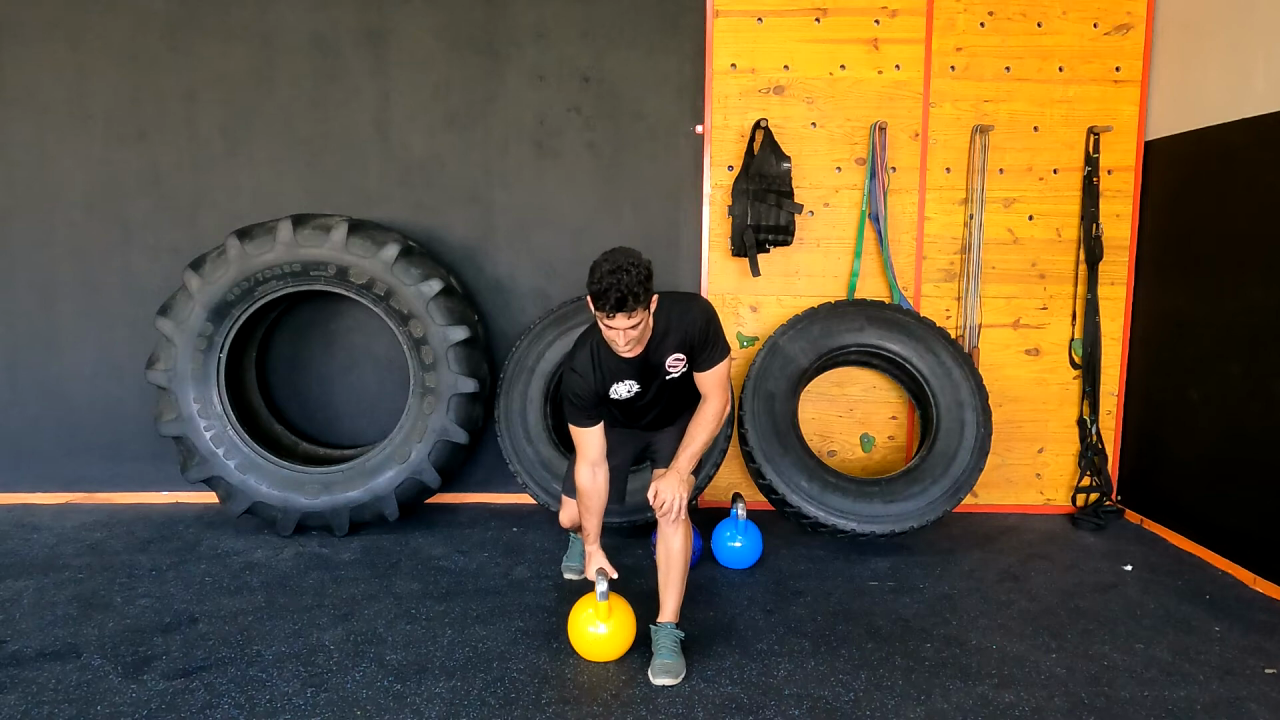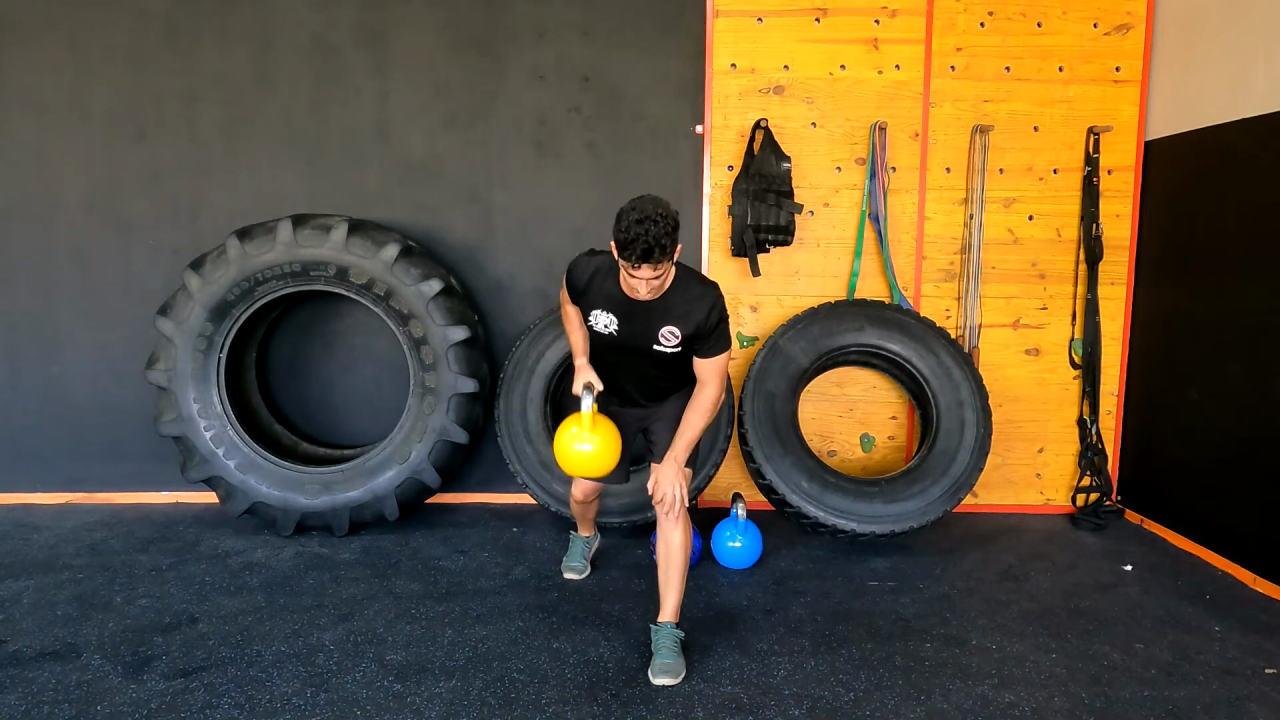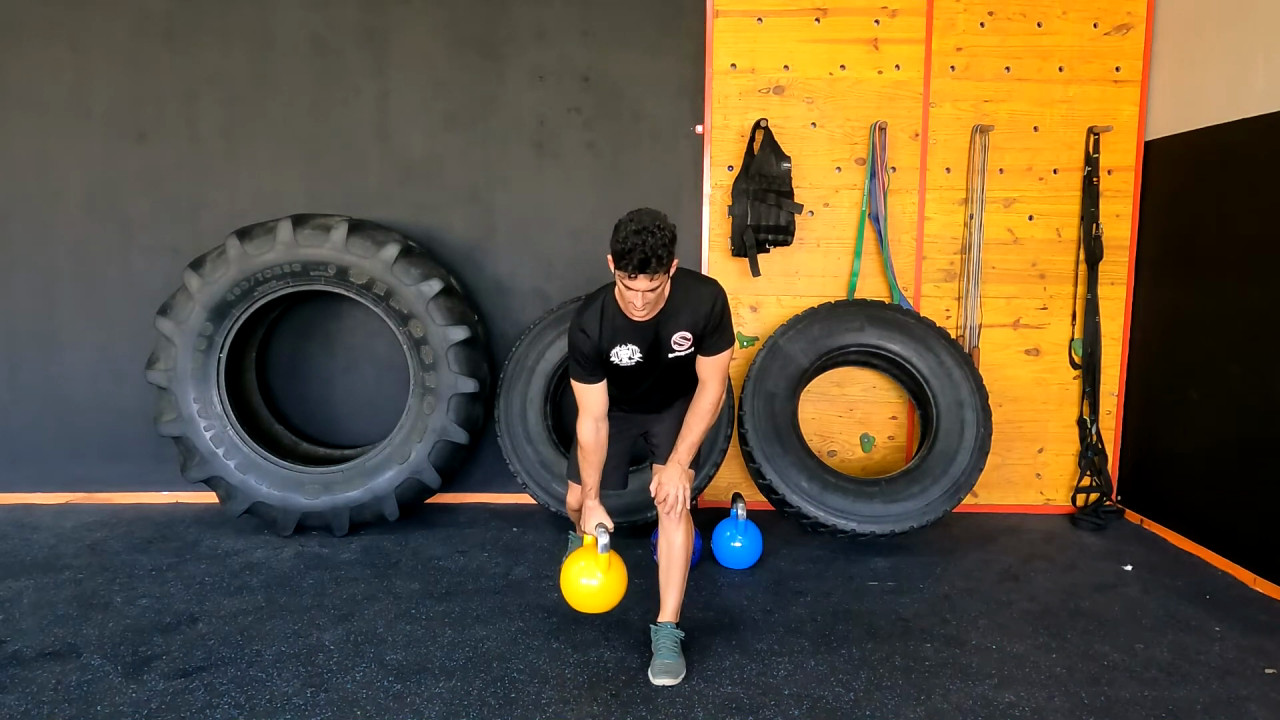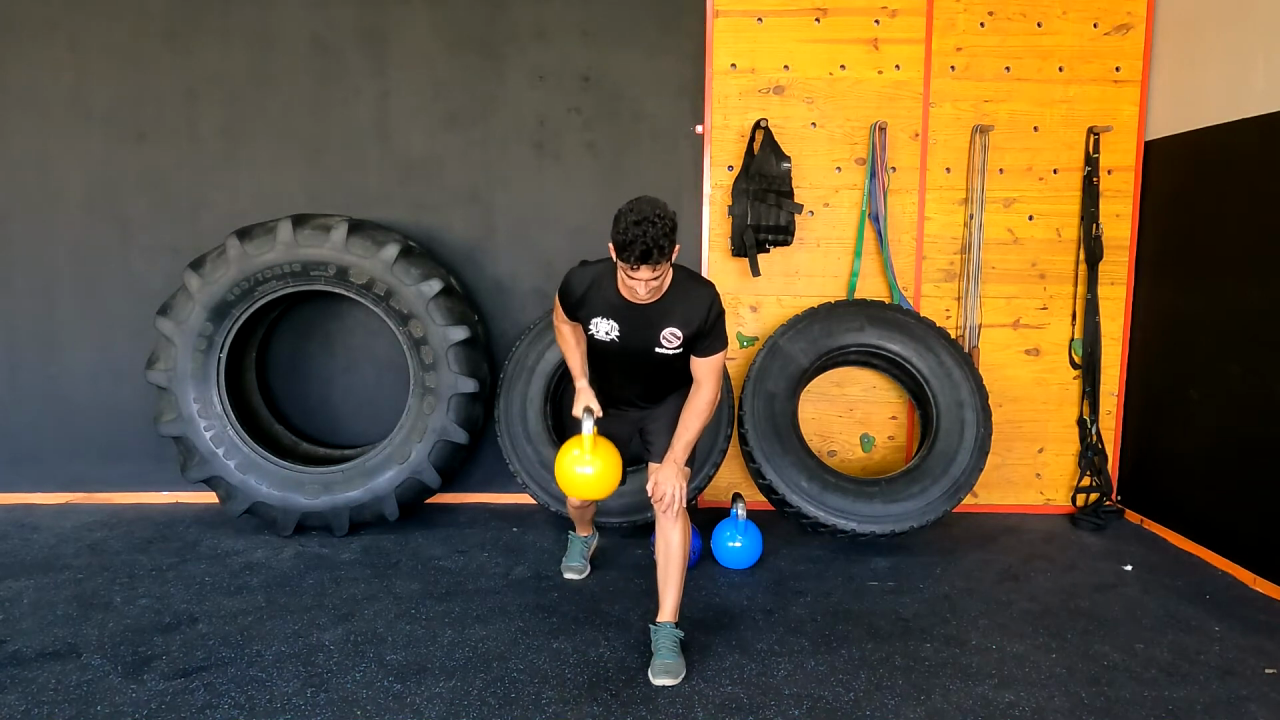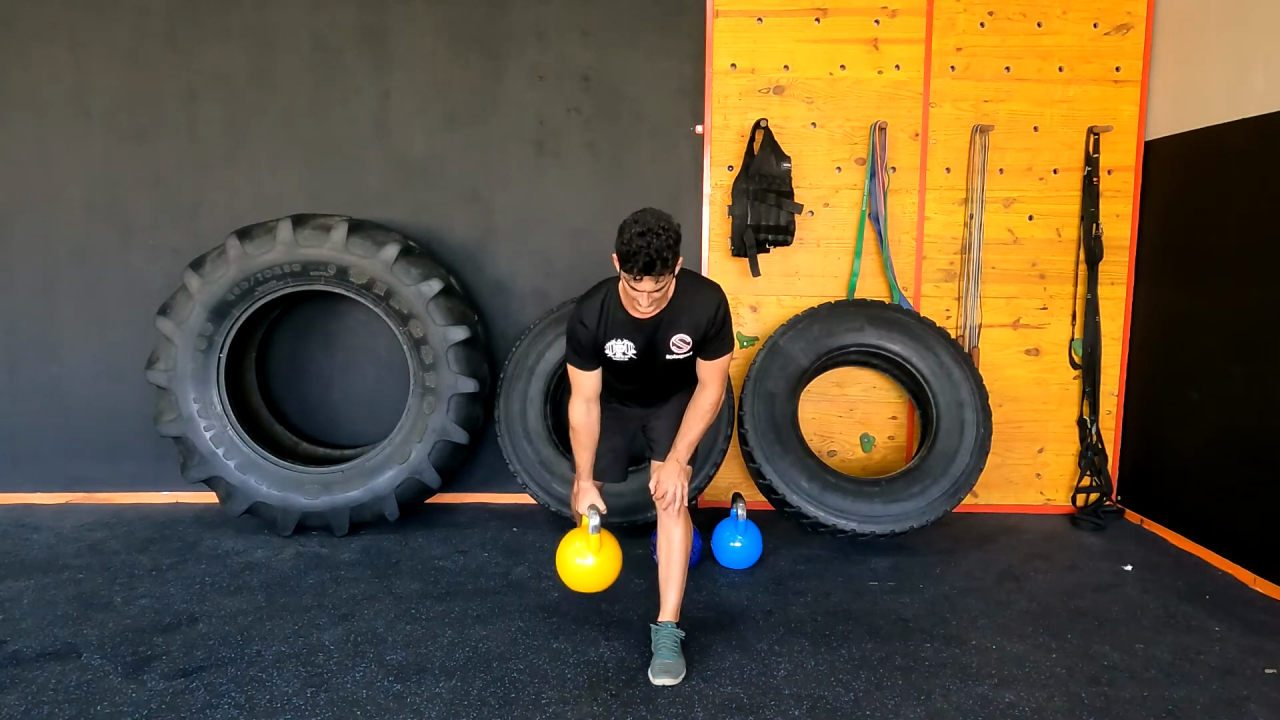
dt=1s
person 1, frame 1
left shoulder: (693, 317)
right shoulder: (582, 367)
left elbow: (716, 397)
right elbow: (591, 463)
left wrist: (678, 470)
right wrist: (592, 547)
left hip: (679, 420)
right hip: (615, 425)
left knee: (670, 505)
right knee: (571, 516)
left ankle: (666, 632)
right ankle: (582, 537)
person 1, frame 2
left shoulder: (702, 300)
right shoulder: (588, 272)
left elbow: (711, 385)
left wrist: (675, 459)
right wrist: (581, 360)
left hip: (673, 401)
right hip: (608, 397)
left knee: (670, 500)
right knee: (583, 490)
left ankle: (667, 631)
right ankle: (584, 535)
person 1, frame 3
left shoulder: (706, 299)
right shoulder: (590, 324)
left elbow: (712, 384)
right elbow: (593, 419)
left wrist: (678, 462)
right wrist: (592, 502)
left hip: (676, 405)
right hip: (614, 406)
left knee: (673, 500)
right knee: (576, 501)
left ankle: (667, 631)
right ankle: (581, 536)
person 1, frame 4
left shoulder: (700, 300)
right shoulder: (584, 283)
left elbow: (707, 385)
right elbow: (564, 319)
left wrist: (674, 461)
right wrist: (581, 384)
left hip: (669, 403)
right hip: (603, 400)
left knee: (669, 499)
right knee: (579, 494)
left ankle: (666, 631)
right ankle: (583, 536)
person 1, frame 5
left shoulder: (706, 303)
right shoulder: (590, 313)
left elbow: (711, 385)
right elbow: (585, 401)
left wrist: (677, 460)
right wrist: (585, 481)
left hip: (674, 401)
right hip: (612, 401)
left knee: (671, 498)
right knee: (584, 494)
left ankle: (667, 630)
